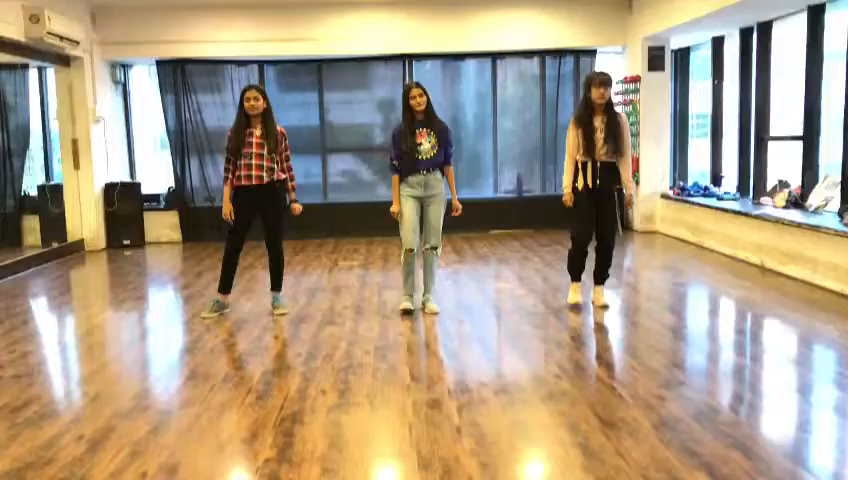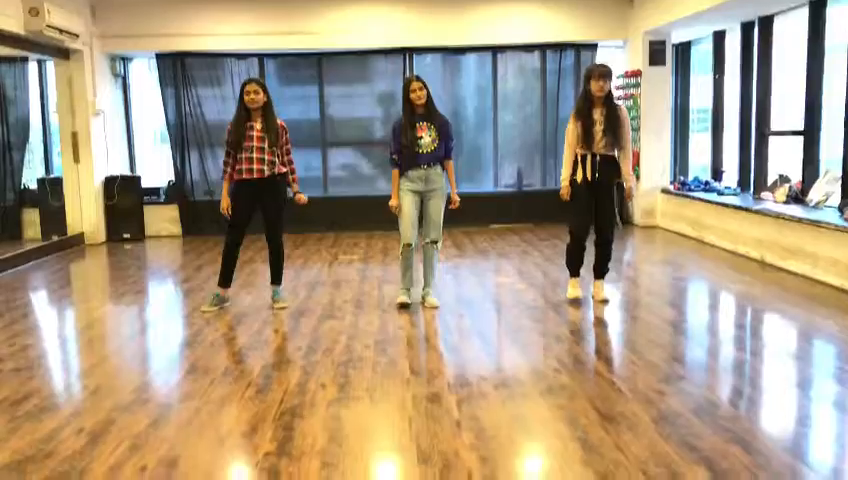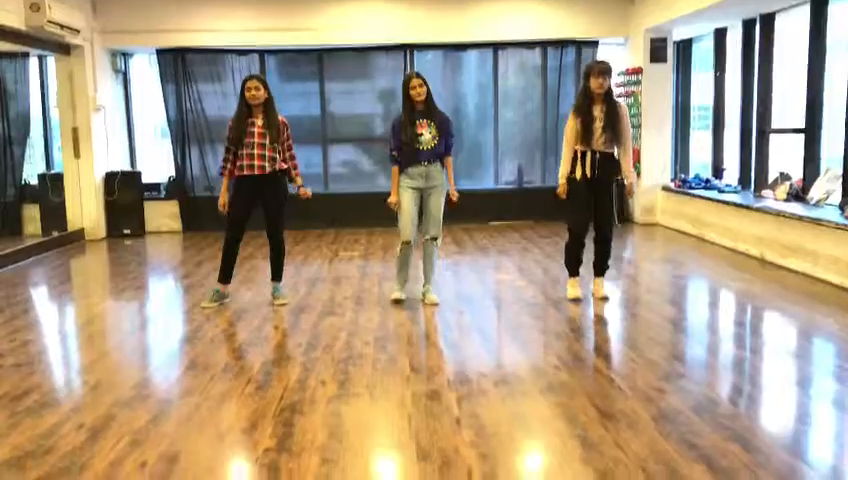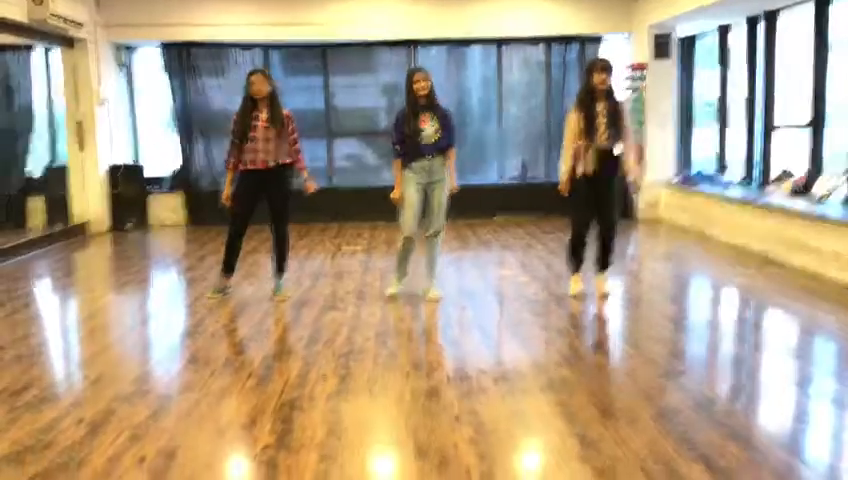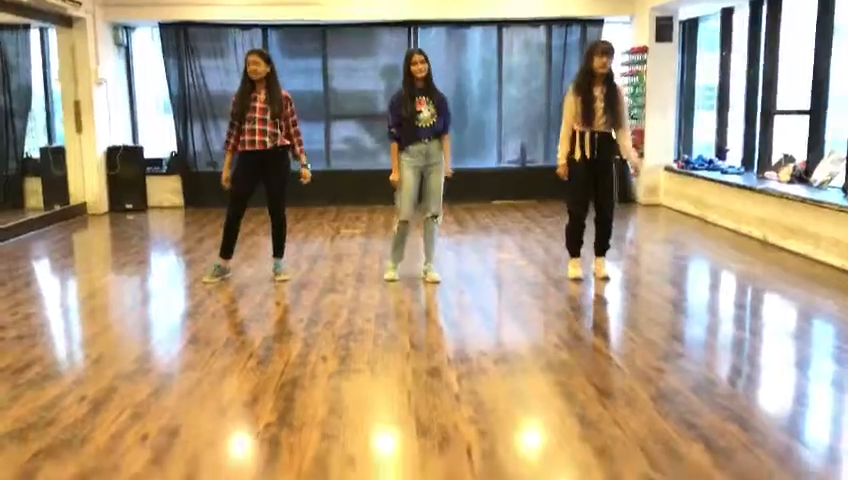
dt=0.1s
person 1, frame 1
left shoulder: (619, 120)
right shoulder: (578, 121)
left elbow: (624, 157)
right elbow: (570, 156)
left wrist: (629, 188)
right wrist: (567, 188)
left hip: (608, 180)
right hip: (583, 181)
left knee: (606, 238)
right knee: (581, 236)
person 1, frame 2
left shoulder: (619, 113)
right shoulder: (578, 114)
left elbow: (625, 149)
right elbow: (569, 149)
left wrist: (628, 181)
right wrist: (565, 181)
left hip: (607, 173)
right hip: (582, 174)
left knee: (605, 232)
right knee: (579, 229)
person 1, frame 3
left shoulder: (619, 110)
right shoulder: (577, 111)
left elbow: (625, 145)
right elbow: (568, 145)
left wrist: (629, 177)
right wrist: (563, 178)
left hip: (606, 170)
right hip: (581, 172)
left knee: (605, 228)
right knee: (578, 227)
person 1, frame 4
left shoulder: (618, 108)
right shoulder: (580, 107)
left elbow: (626, 142)
right elbow: (569, 142)
left wrist: (632, 172)
right wrist: (565, 174)
left hip: (607, 166)
right hip: (583, 168)
left knee: (607, 224)
right knee: (580, 224)
person 1, frame 5
left shoulder: (616, 92)
right shoulder: (576, 90)
left elbow: (622, 128)
right elbow: (567, 125)
left wrist: (631, 156)
right wrist: (562, 158)
left hip: (605, 152)
right hip: (580, 152)
left knee: (605, 210)
right knee: (577, 209)
person 2, frame 1
left shoulder: (278, 133)
right shoulder: (235, 133)
left elbow: (287, 167)
right elbow: (229, 168)
left wrist: (293, 200)
right wrist: (226, 200)
left hip: (272, 194)
right hip: (243, 194)
left knee: (274, 246)
right knee: (232, 246)
left ankle: (276, 297)
right ankle: (222, 299)
person 2, frame 2
left shoulder: (279, 127)
right shoulder: (235, 127)
left elbow: (288, 161)
right elbow: (228, 162)
left wrist: (296, 191)
right wrist: (225, 194)
left hip: (272, 187)
right hip: (244, 188)
left knee: (274, 239)
right knee: (232, 240)
left ankle: (276, 290)
right ankle: (222, 293)
person 2, frame 3
left shoulder: (279, 123)
right shoulder: (236, 123)
left elbow: (290, 156)
right elbow: (229, 157)
left wrist: (300, 185)
right wrist: (224, 191)
left hip: (273, 183)
right hip: (245, 183)
left knee: (275, 235)
right knee: (232, 235)
left ankle: (277, 286)
right ankle: (223, 288)
person 2, frame 4
left shoulder: (284, 117)
right shoulder: (241, 117)
left elbow: (295, 150)
right elbow: (234, 151)
left wrist: (306, 179)
right wrist: (228, 184)
left hip: (277, 177)
right hip: (250, 177)
left knee: (279, 229)
right knee: (236, 228)
left ankle: (279, 281)
right ankle: (225, 280)
person 2, frame 5
left shoulder: (283, 98)
right shoulder: (240, 98)
left elbow: (294, 132)
right elbow: (233, 133)
left wrist: (303, 164)
right wrist: (227, 166)
left hip: (275, 160)
right hip: (247, 160)
left knee: (277, 213)
right knee: (234, 211)
left ankle: (278, 263)
right ankle: (223, 263)
person 3, frame 1
left shoulder: (441, 128)
right shoulder: (400, 132)
left elbow: (448, 163)
right elbow: (396, 169)
left wrist: (454, 196)
right wrist: (395, 201)
left hip: (435, 188)
right hip: (409, 190)
left knee: (432, 246)
right knee: (409, 246)
left ankle: (428, 298)
right ankle: (407, 296)
person 3, frame 2
left shoulder: (441, 122)
right shoulder: (400, 126)
left elbow: (448, 158)
right elbow: (396, 163)
left wrist: (453, 190)
right wrist: (394, 195)
left hip: (435, 182)
right hip: (409, 184)
left knee: (432, 240)
right knee: (408, 240)
left ankle: (428, 292)
right ankle: (405, 290)
person 3, frame 3
left shoulder: (441, 119)
right shoulder: (401, 122)
left elbow: (448, 153)
right elbow: (395, 159)
left wrist: (452, 185)
right wrist: (394, 192)
left hip: (436, 179)
right hip: (410, 180)
left knee: (432, 236)
right knee: (407, 236)
left ankle: (428, 288)
right ankle: (400, 286)
person 3, frame 4
left shoulder: (442, 114)
right shoulder: (404, 117)
left elbow: (449, 148)
right elbow: (398, 153)
left wrist: (452, 177)
right wrist: (397, 186)
left hip: (438, 173)
right hip: (413, 174)
left knee: (434, 231)
right knee: (408, 231)
left ankle: (430, 282)
right ankle: (398, 279)
person 3, frame 5
left shoulder: (439, 97)
right shoulder: (399, 99)
left elbow: (445, 132)
right elbow: (394, 137)
left wrist: (447, 162)
right wrist: (395, 169)
left hip: (434, 158)
right hip: (409, 158)
left knee: (432, 215)
right knee: (405, 215)
left ankle: (429, 266)
right ankle: (394, 263)
